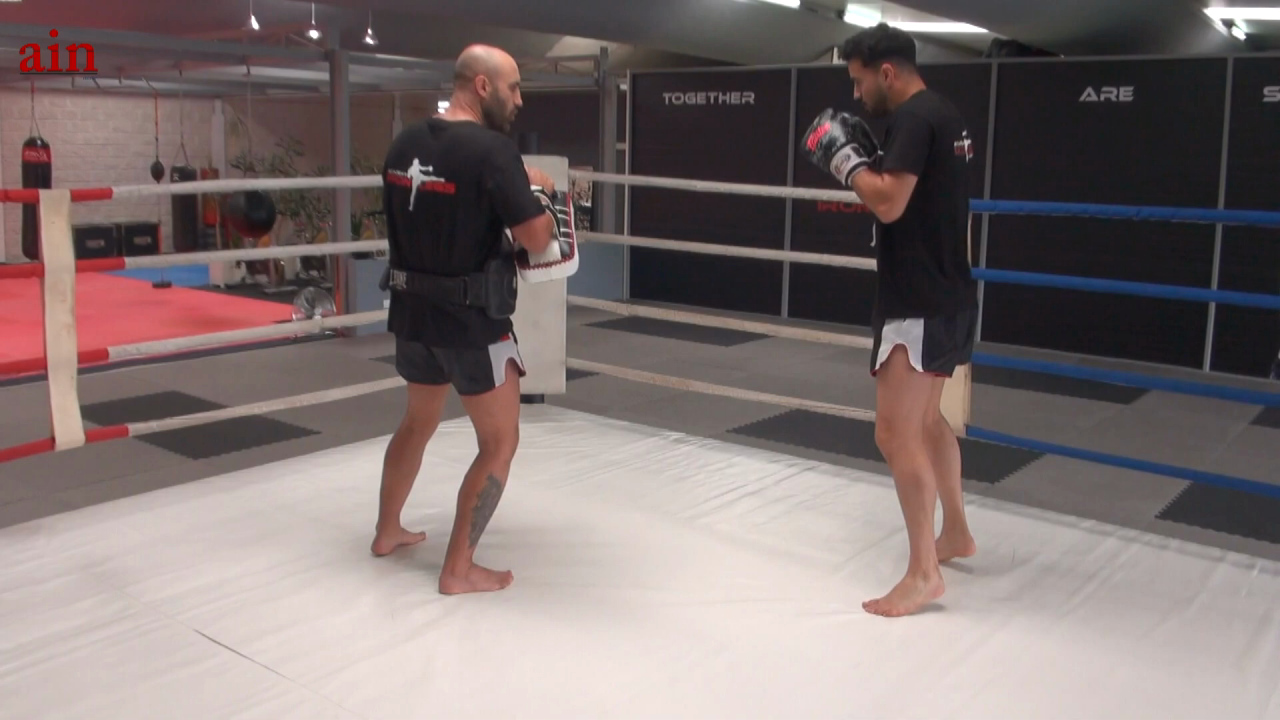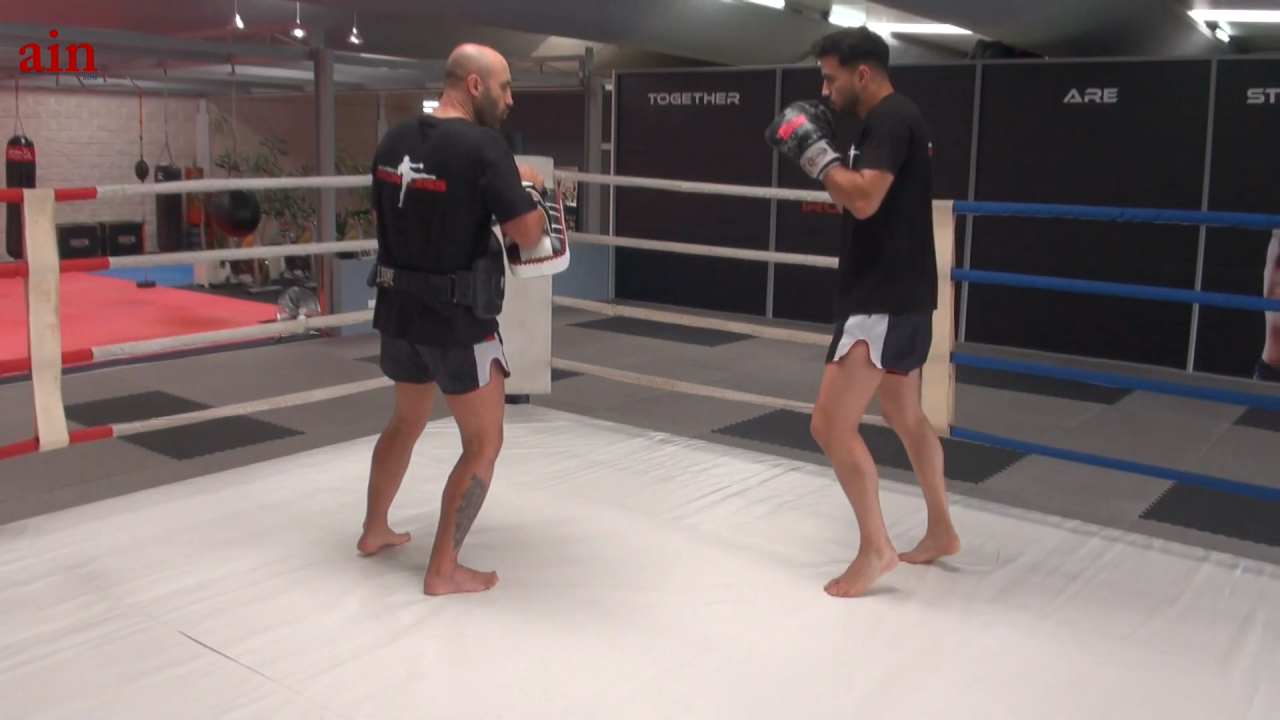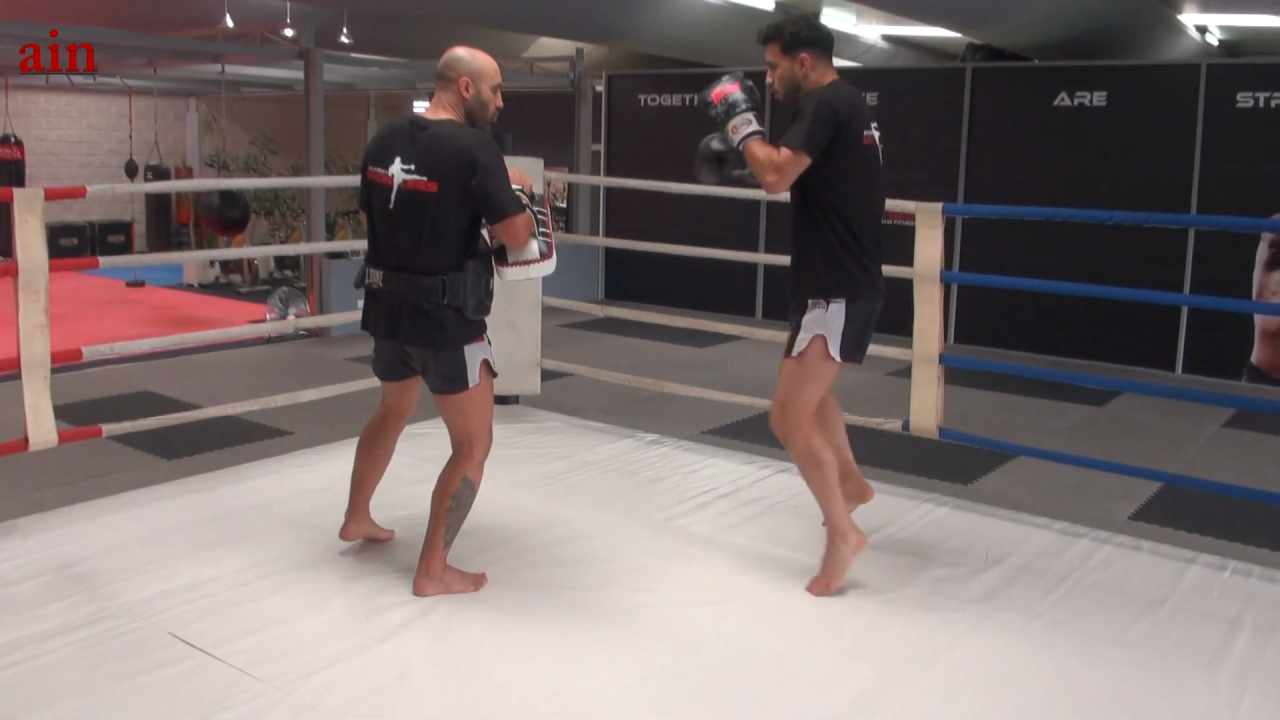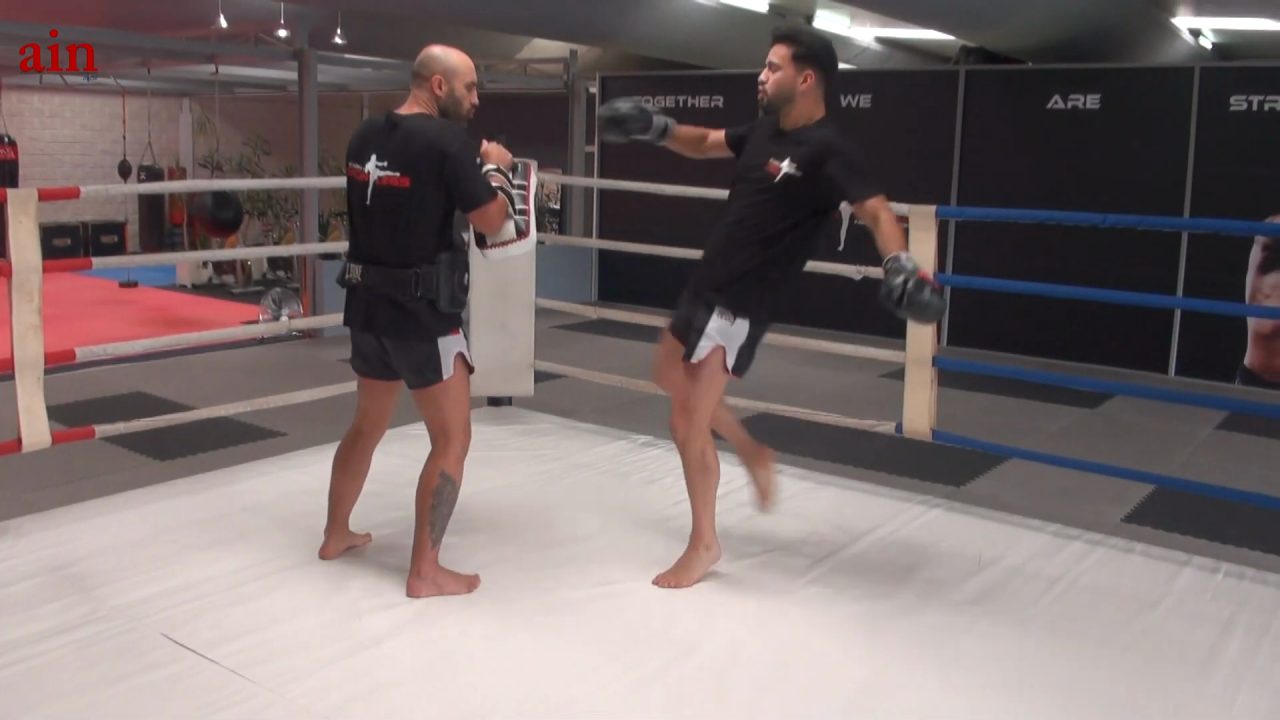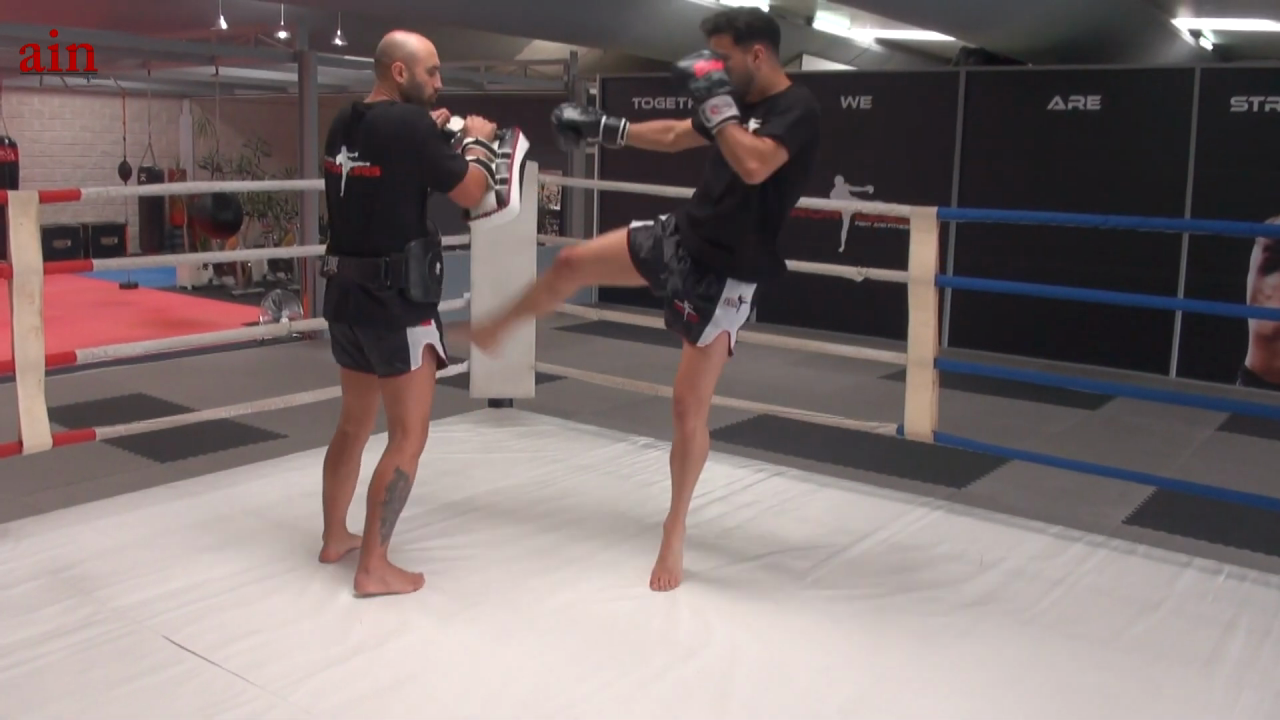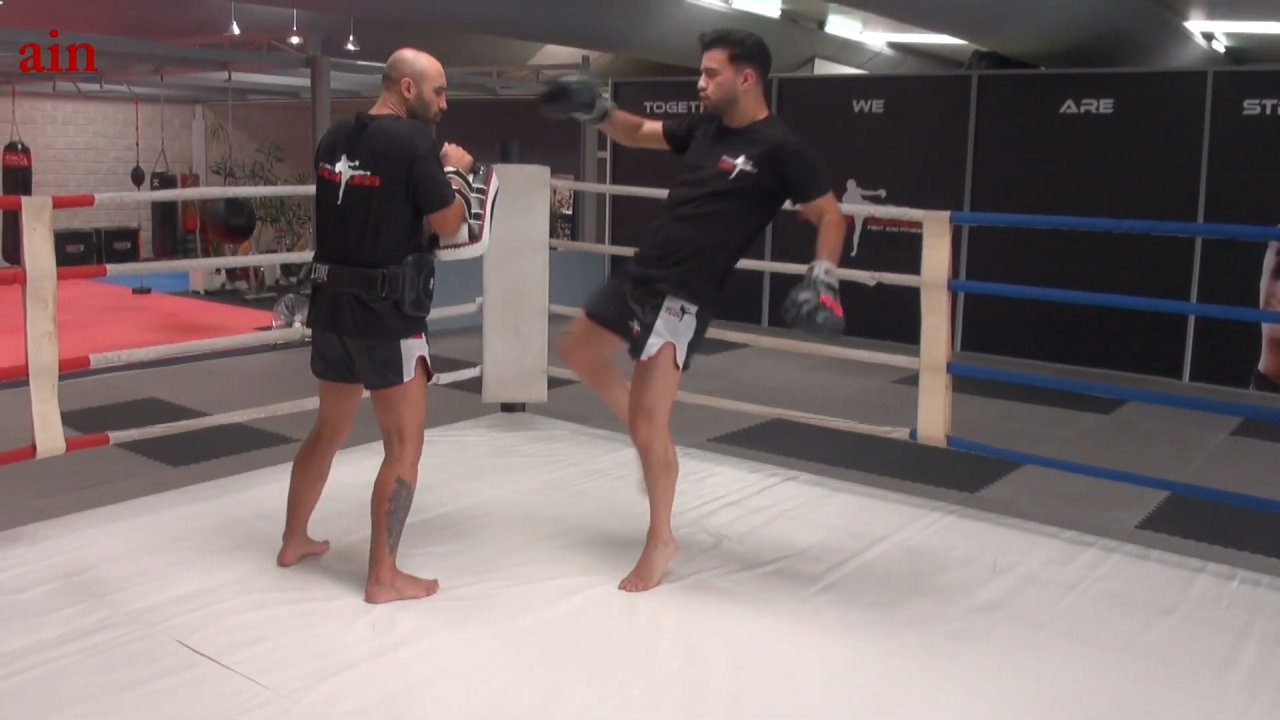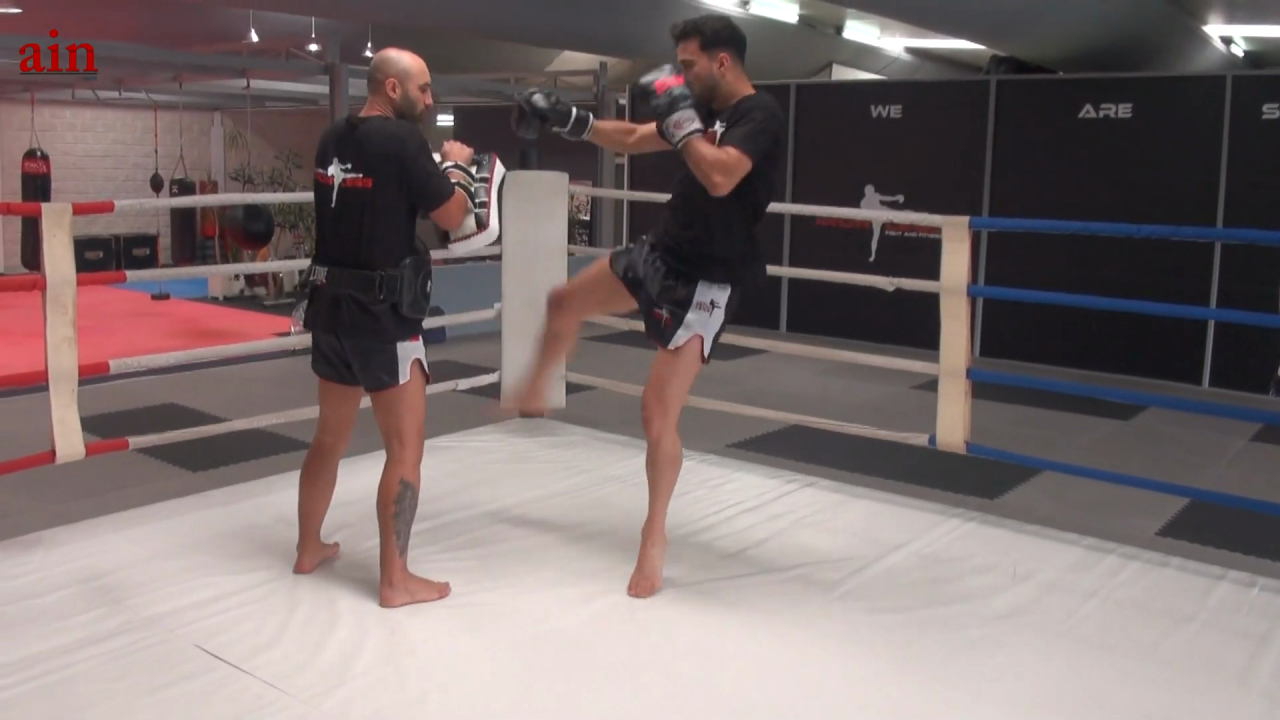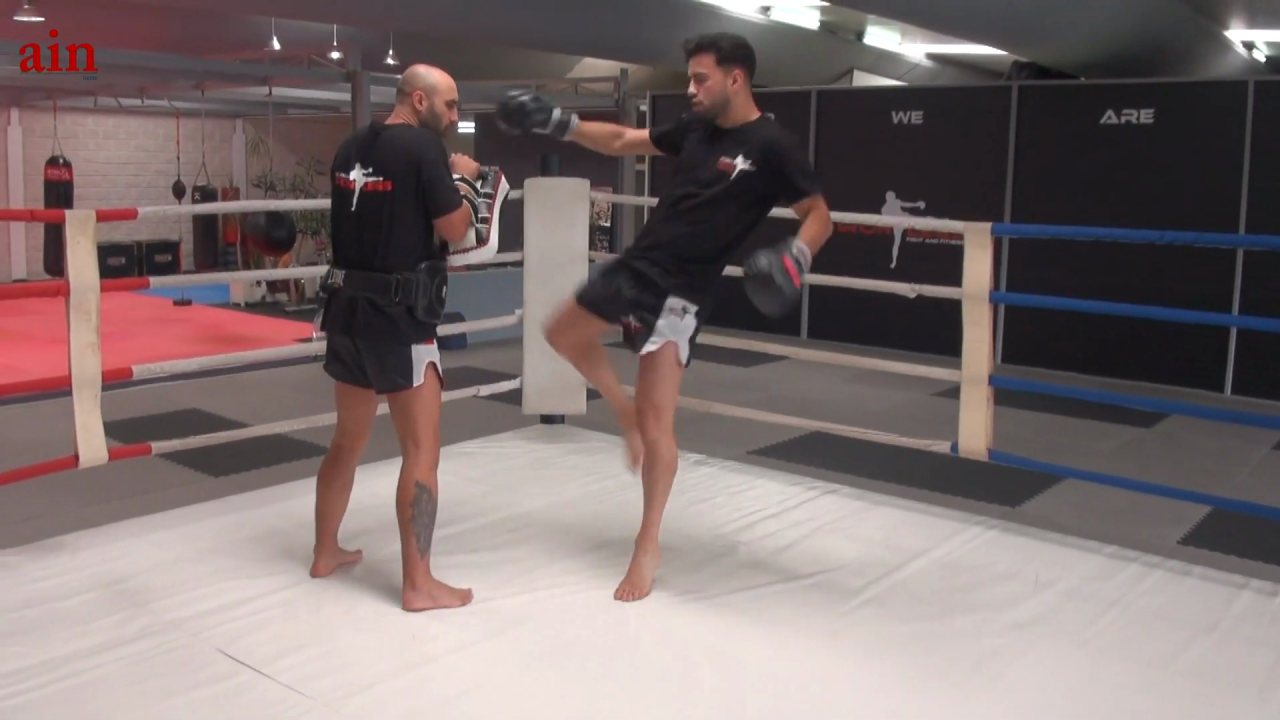
dt=0.3s
person 1, frame 1
left shoulder: (914, 118)
right shoulder: (943, 116)
left elbow: (888, 205)
left wrist: (842, 157)
right wrist: (863, 150)
left hip: (918, 303)
right hip: (945, 296)
left knee: (896, 435)
right knee: (925, 418)
left ankle: (923, 573)
right ankle: (956, 532)
person 1, frame 2
left shoulder: (890, 119)
right shoulder: (893, 119)
left elbow: (863, 200)
right elbow: (860, 196)
left wrist: (813, 149)
right wrist: (819, 151)
left hip: (883, 301)
right hip: (902, 298)
left knee: (831, 425)
right knee: (906, 417)
left ankle: (875, 548)
right ankle: (940, 531)
person 1, frame 3
left shoulder: (823, 107)
right shoulder: (847, 105)
left elbow: (776, 173)
left wrist: (739, 119)
right wrist: (749, 122)
left hip: (836, 289)
right hip: (843, 283)
left knee: (789, 416)
right knee: (812, 395)
left ankle: (841, 535)
right ankle: (848, 490)
person 1, frame 4
left shoulder: (830, 149)
right shoulder: (765, 129)
left elbow: (878, 214)
right elbow: (705, 144)
left wrist: (902, 267)
right wrist: (656, 127)
left hip: (738, 305)
right hip: (707, 283)
left knee: (688, 421)
right knee: (666, 374)
left ankle: (703, 544)
right ankle: (752, 455)
person 1, frame 5
left shoulder: (800, 110)
right shoulder: (739, 102)
left elbow: (754, 167)
right elbow: (671, 133)
left wrist: (718, 99)
right wrist: (602, 125)
left hip: (726, 275)
right hip: (679, 236)
left knee: (690, 408)
right knee: (572, 260)
left ankle: (673, 533)
right ankle: (495, 329)
person 1, frame 6
left shoulder: (781, 147)
right shoulder: (704, 127)
left elbow: (830, 217)
right elbow: (635, 131)
left wrist: (821, 279)
right wrist: (593, 106)
left hip: (681, 296)
right hip: (642, 271)
left knee: (649, 424)
right knee: (576, 352)
left ankle: (659, 543)
right ankle: (634, 415)
person 1, frame 7
left shoulder: (762, 116)
right shoulder: (701, 108)
left elbow: (720, 178)
right elbow: (631, 140)
left wrist: (679, 111)
right wrist: (565, 117)
left hip: (705, 283)
right hip: (663, 253)
left knee: (660, 419)
right knee: (565, 300)
left ankle: (652, 545)
right ankle: (533, 389)
person 1, frame 8
left shoulder: (774, 146)
right shoulder: (693, 129)
left elbow: (819, 215)
right elbow: (618, 140)
left wrist: (793, 258)
right wrist: (551, 121)
left hip: (677, 296)
right hip: (634, 266)
left knee: (655, 423)
right knee: (562, 335)
left ankle: (647, 550)
right ankle: (626, 410)
person 2, frame 1
left shoulder: (406, 142)
right shoulder: (491, 148)
right elbow: (536, 238)
right wrist: (537, 188)
left hip: (412, 310)
right hip: (471, 320)
left knee: (418, 421)
right knee: (499, 443)
left ankle: (388, 530)
right ankle: (458, 569)
person 2, frame 2
left shoulder: (395, 140)
right shoulder: (483, 146)
right elbow: (527, 234)
right wrist: (526, 184)
left hip: (399, 308)
right hip: (457, 318)
left knee: (406, 421)
right knee: (483, 443)
left ankle: (374, 529)
right ankle: (444, 569)
person 2, frame 3
left shoulder: (385, 140)
right shoulder: (473, 147)
right elbow: (517, 236)
right wrist: (516, 187)
left hip: (387, 307)
right hip: (446, 317)
left knee: (392, 411)
right knee: (473, 444)
left ankle: (356, 517)
right ankle: (433, 570)
person 2, frame 4
left shoulder: (366, 135)
right shoulder: (446, 139)
right elbow: (492, 221)
right wrist: (493, 167)
left hip: (368, 303)
right hip: (422, 310)
left knee: (367, 425)
right knee: (451, 439)
left ankle: (336, 534)
right ankle: (425, 570)
person 2, frame 5
left shoulder: (342, 126)
right shoulder: (412, 123)
right elbow: (472, 194)
right wrist: (476, 141)
left hip: (347, 294)
right hip: (398, 301)
left knee: (355, 423)
right knee: (408, 436)
left ankle: (336, 537)
right ankle: (374, 567)
person 2, frame 6
left shoulder: (336, 138)
right shoulder: (412, 140)
right elbow: (449, 223)
right wrist: (453, 168)
left hip: (333, 304)
right hip: (388, 313)
left knee: (330, 428)
right knee: (405, 445)
left ankle: (295, 540)
right ankle: (383, 576)
person 2, frame 7
left shoulder: (331, 141)
right shoulder: (402, 138)
right elbow: (452, 217)
right wrist: (453, 164)
left hip: (331, 306)
right hip: (383, 313)
left knee: (331, 436)
right knee: (405, 448)
left ankle: (309, 546)
right ankle: (396, 580)
person 2, frame 8
left shoulder: (351, 149)
right shoulder: (421, 146)
right elbow: (455, 229)
right wrist: (460, 176)
left hip: (349, 309)
right hip: (398, 316)
left knee: (348, 438)
right knee: (422, 451)
left ankle: (326, 551)
right ankle: (419, 584)
